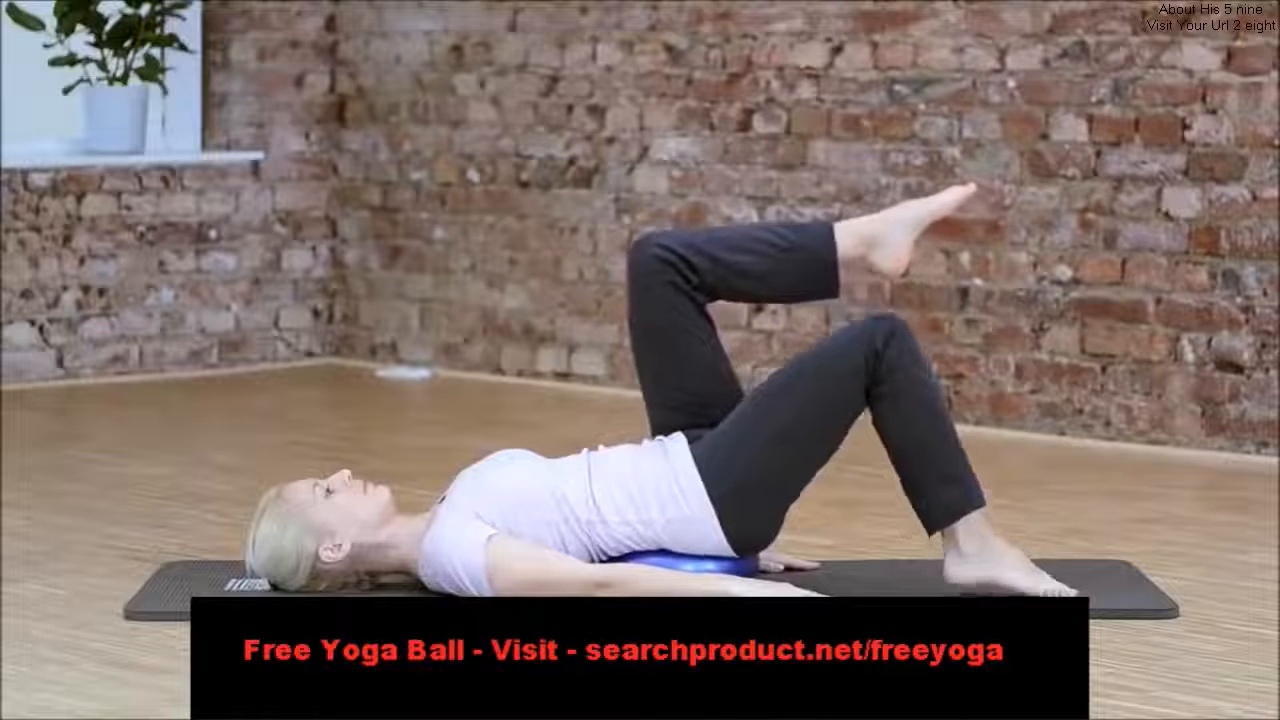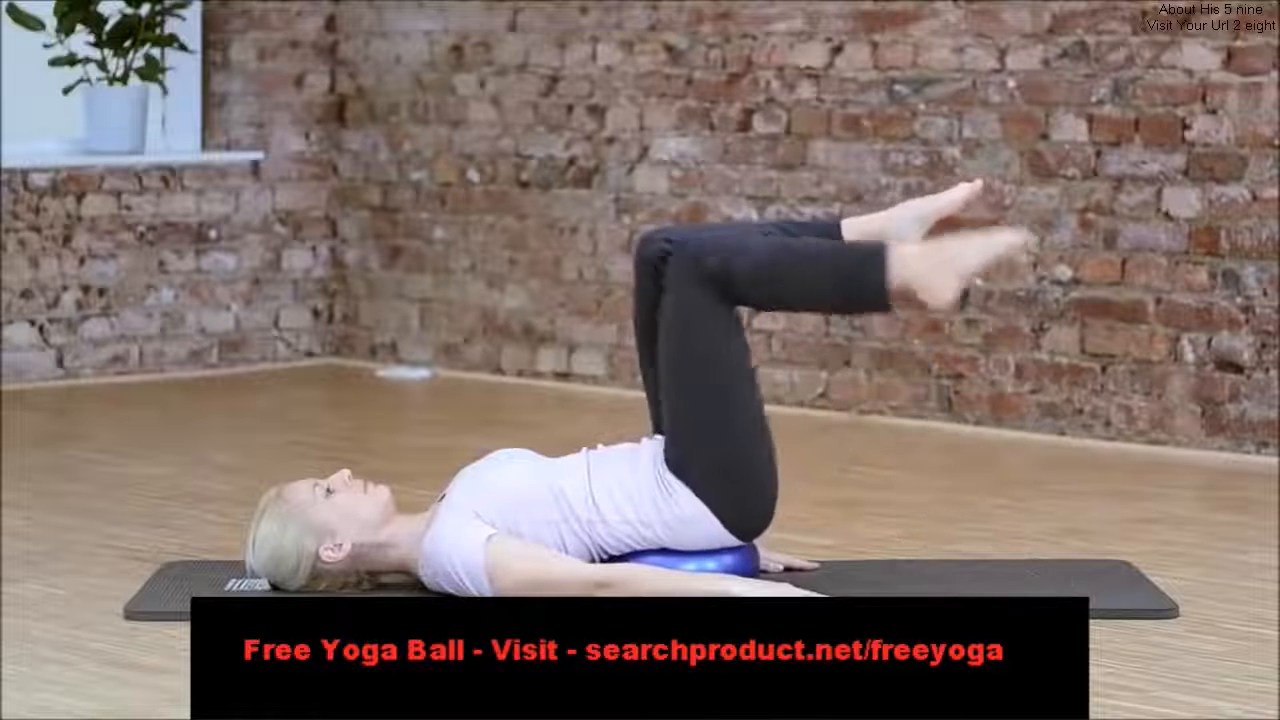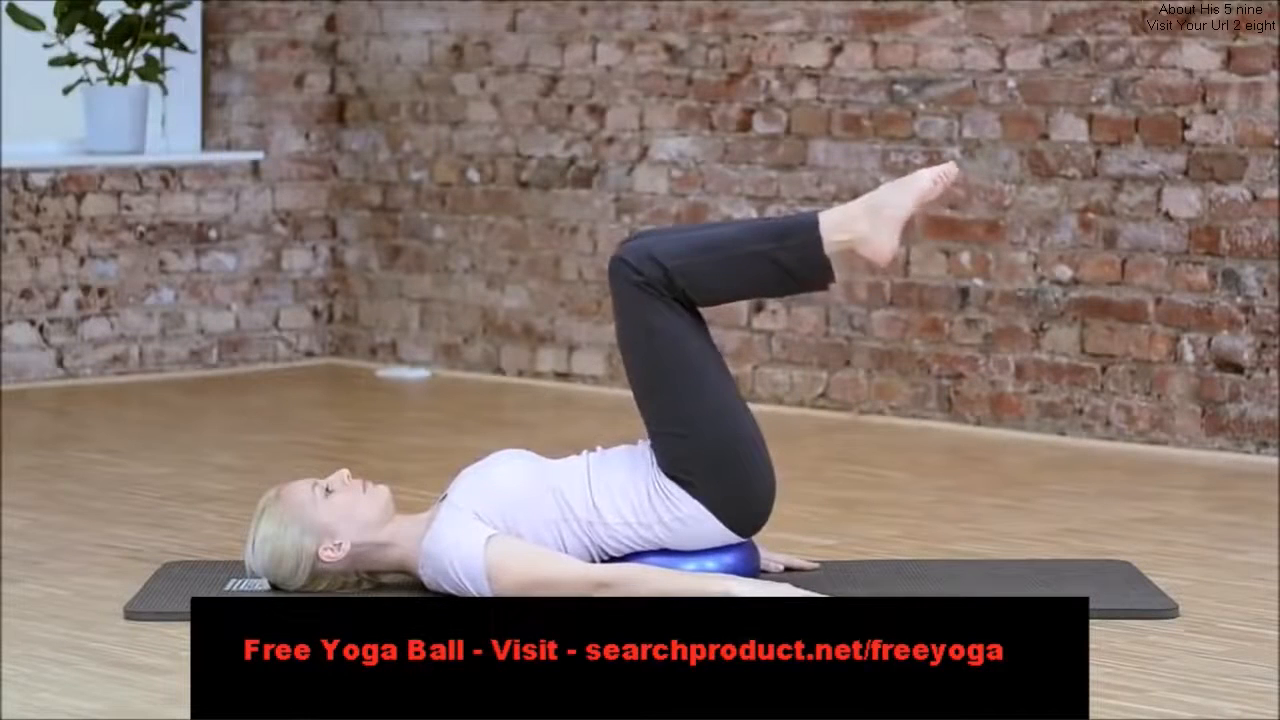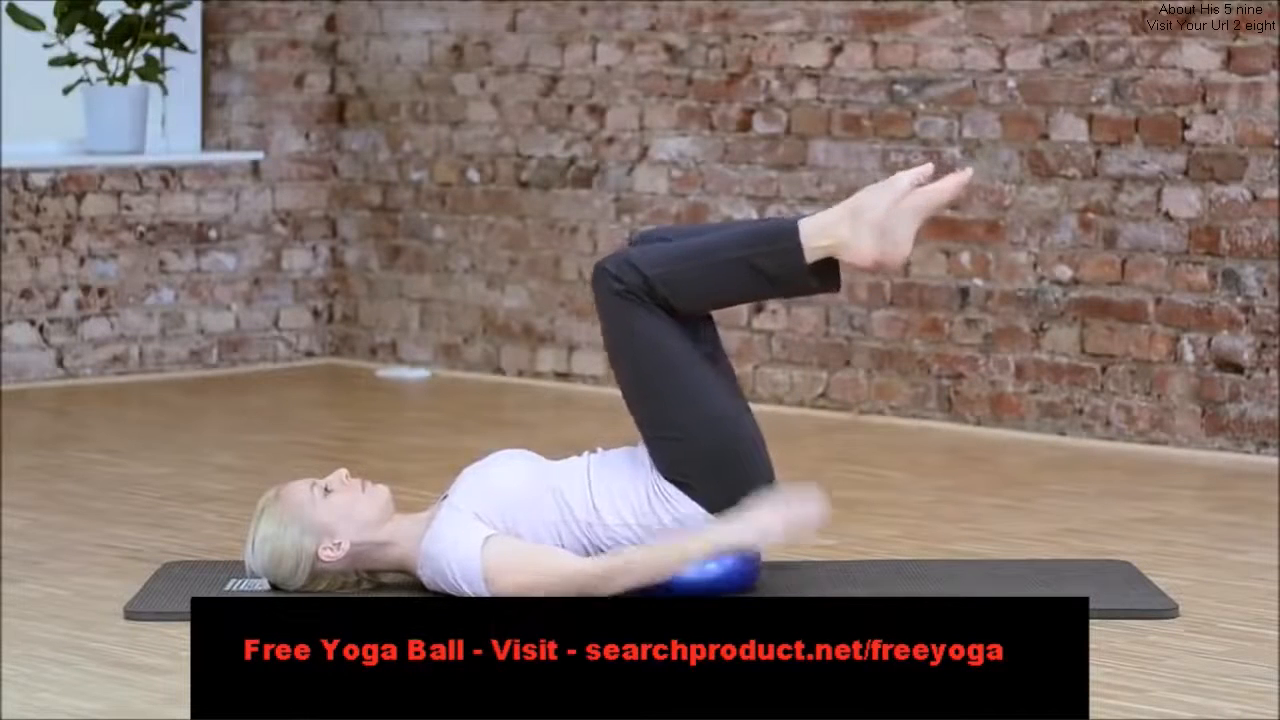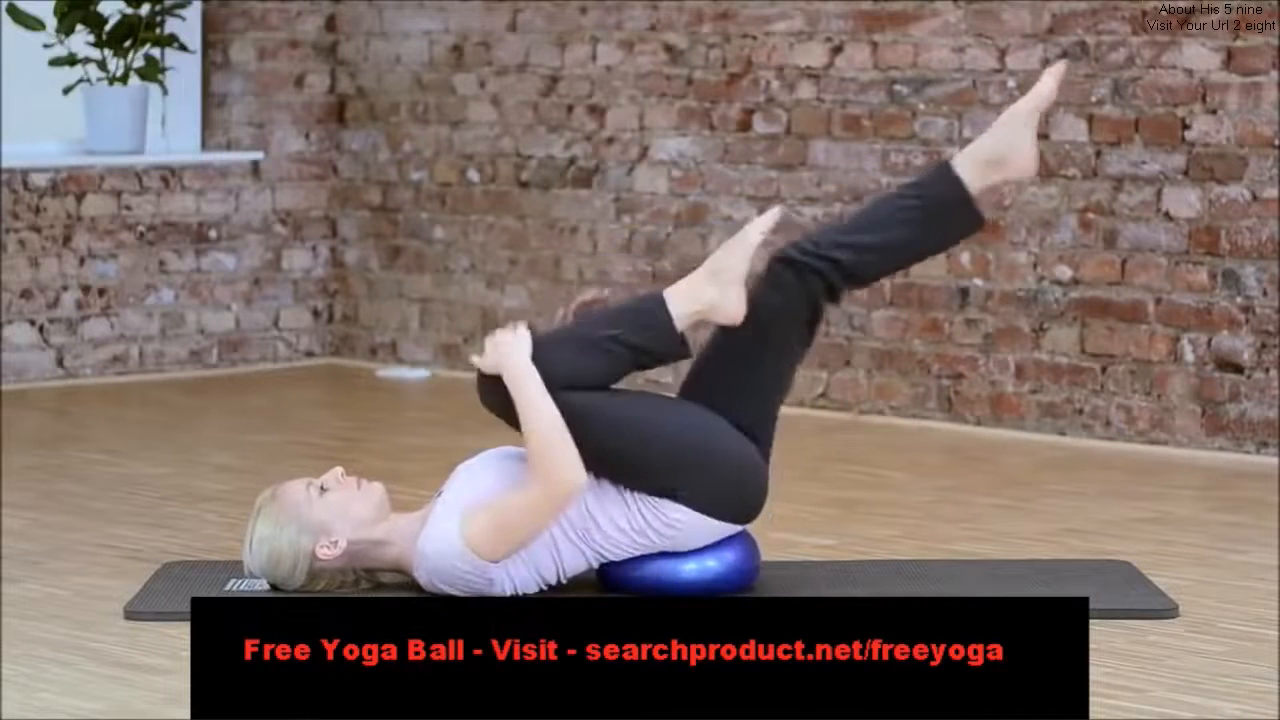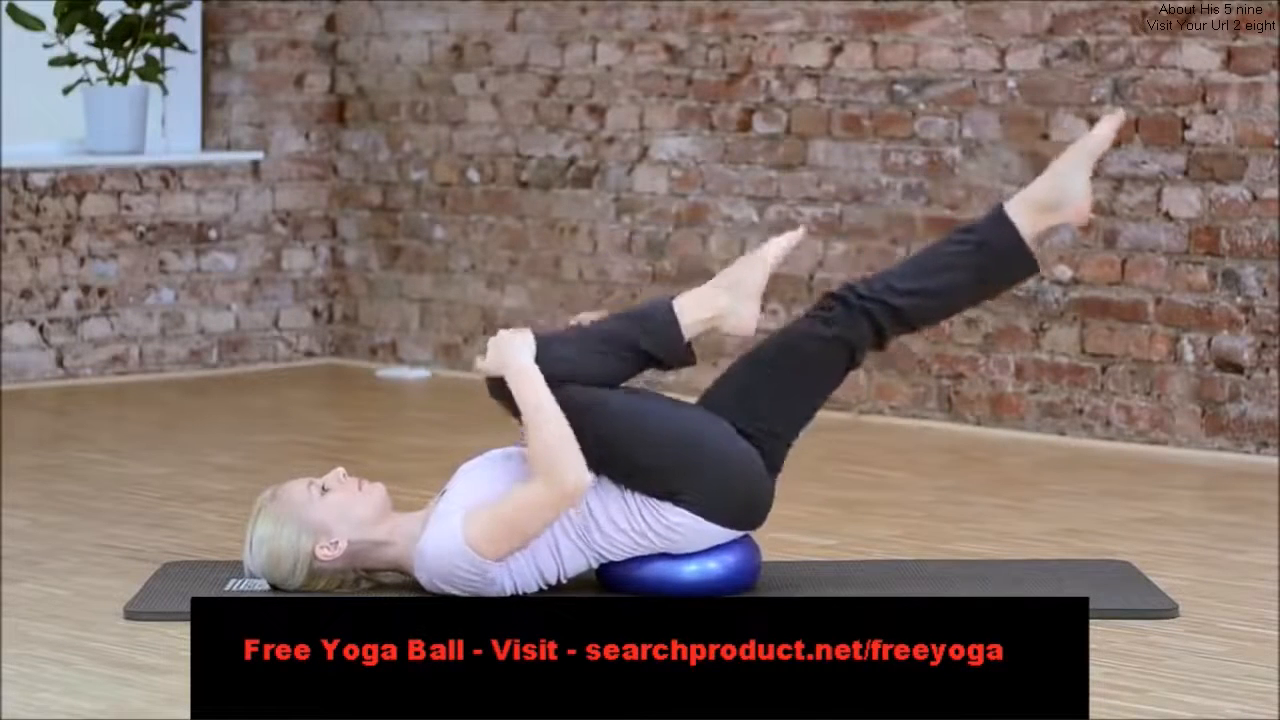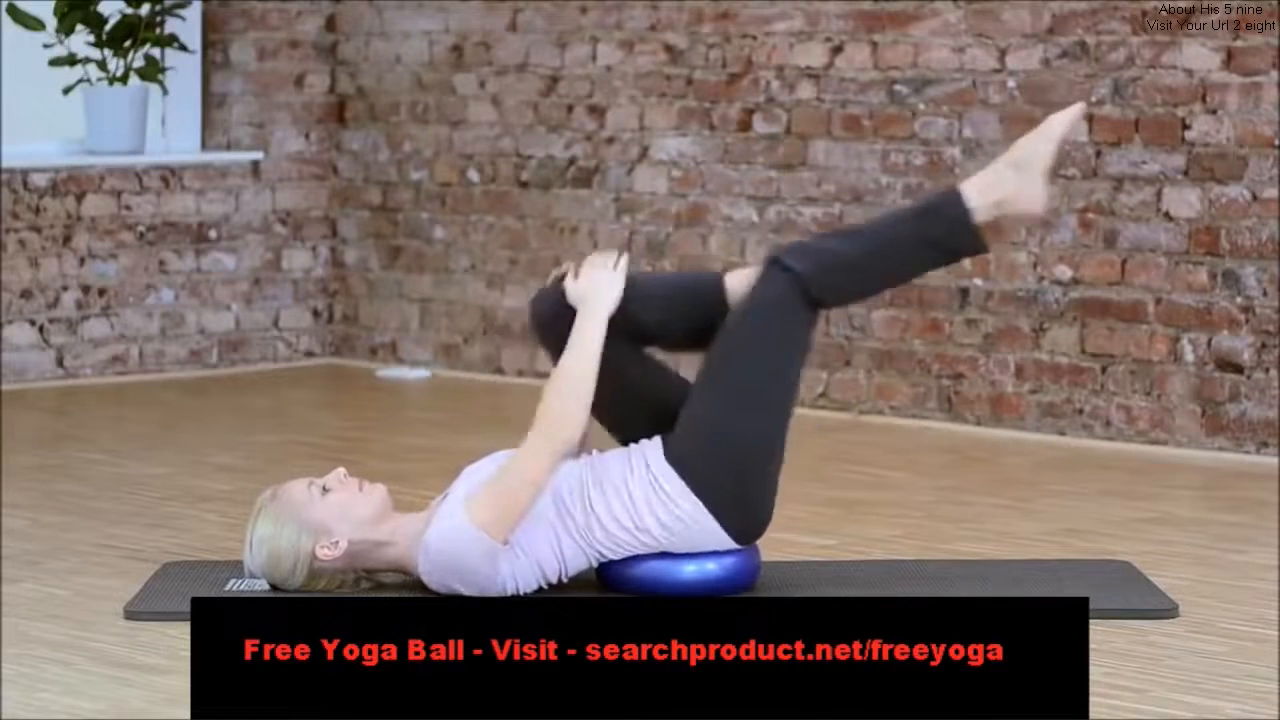
dt=0.7s
person 1, frame 1
left shoulder: (449, 516)
right shoulder: (449, 554)
right elbow: (600, 584)
right wrist: (747, 592)
left hip: (685, 460)
right hip: (715, 492)
left knee: (660, 258)
right knee: (879, 342)
left ankle: (861, 241)
right ankle: (970, 543)
person 1, frame 2
left shoulder: (453, 513)
right shoulder: (448, 551)
right elbow: (598, 583)
right wrist: (745, 591)
left hip: (686, 486)
right hip: (710, 495)
left knee: (666, 255)
right knee: (693, 263)
left ankle: (882, 239)
right ankle: (909, 269)
person 1, frame 3
left shoulder: (450, 516)
right shoulder: (448, 553)
right elbow: (599, 583)
right wrist: (744, 590)
left hip: (695, 495)
right hip: (712, 493)
left knee: (645, 266)
right knee: (640, 269)
left ankle: (845, 232)
right ankle: (847, 229)
person 1, frame 4
left shoulder: (447, 521)
right shoulder: (450, 555)
right elbow: (598, 575)
right wrist: (738, 528)
left hip: (694, 482)
right hip: (712, 493)
left knee: (656, 255)
right knee: (624, 279)
left ankle: (840, 238)
right ankle: (831, 234)
person 1, frame 5
left shoulder: (441, 521)
right shoulder: (449, 554)
right elbow: (565, 484)
left wrist: (588, 345)
right wrist: (518, 365)
left hip: (699, 471)
right hip: (710, 487)
left knee: (804, 268)
right knee: (506, 377)
left ankle: (976, 168)
right ankle: (696, 299)
person 1, frame 6
left shoulder: (446, 521)
right shoulder: (447, 557)
right elbow: (566, 487)
left wrist: (571, 360)
right wrist: (527, 368)
left hip: (703, 481)
right hip: (711, 494)
right knee: (514, 370)
left ankle: (1032, 213)
right ankle: (708, 309)
person 1, frame 7
left shoulder: (444, 524)
right shoulder: (453, 551)
left elbow: (559, 460)
right elbow: (554, 440)
left wrist: (584, 310)
right wrist: (599, 313)
left hip: (669, 472)
right hip: (708, 499)
left knee: (559, 308)
right knee: (795, 277)
left ankle: (748, 295)
right ankle: (984, 199)
